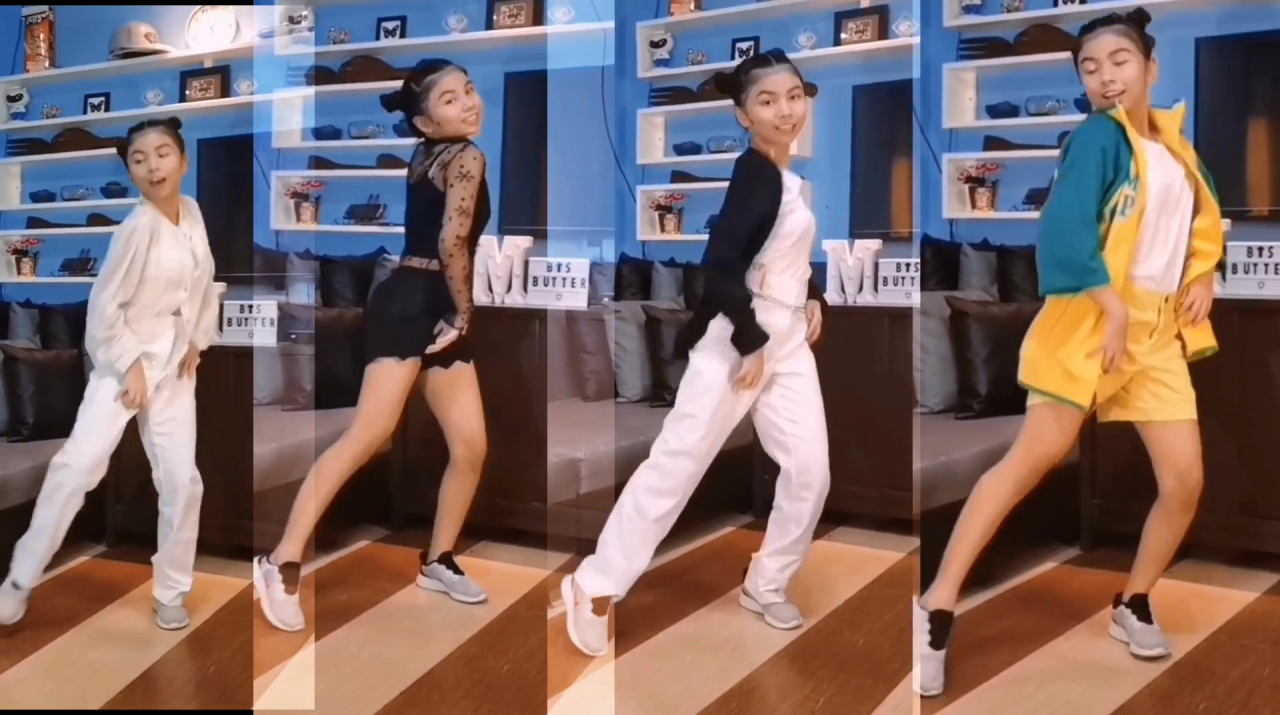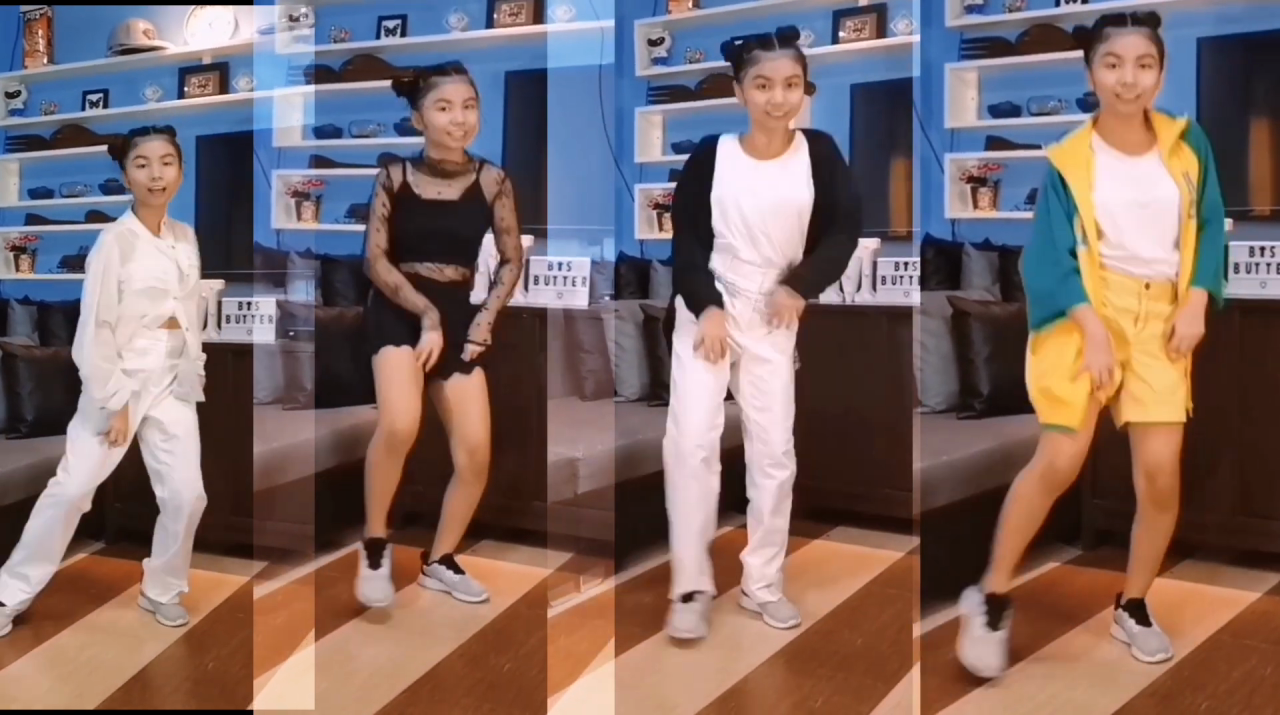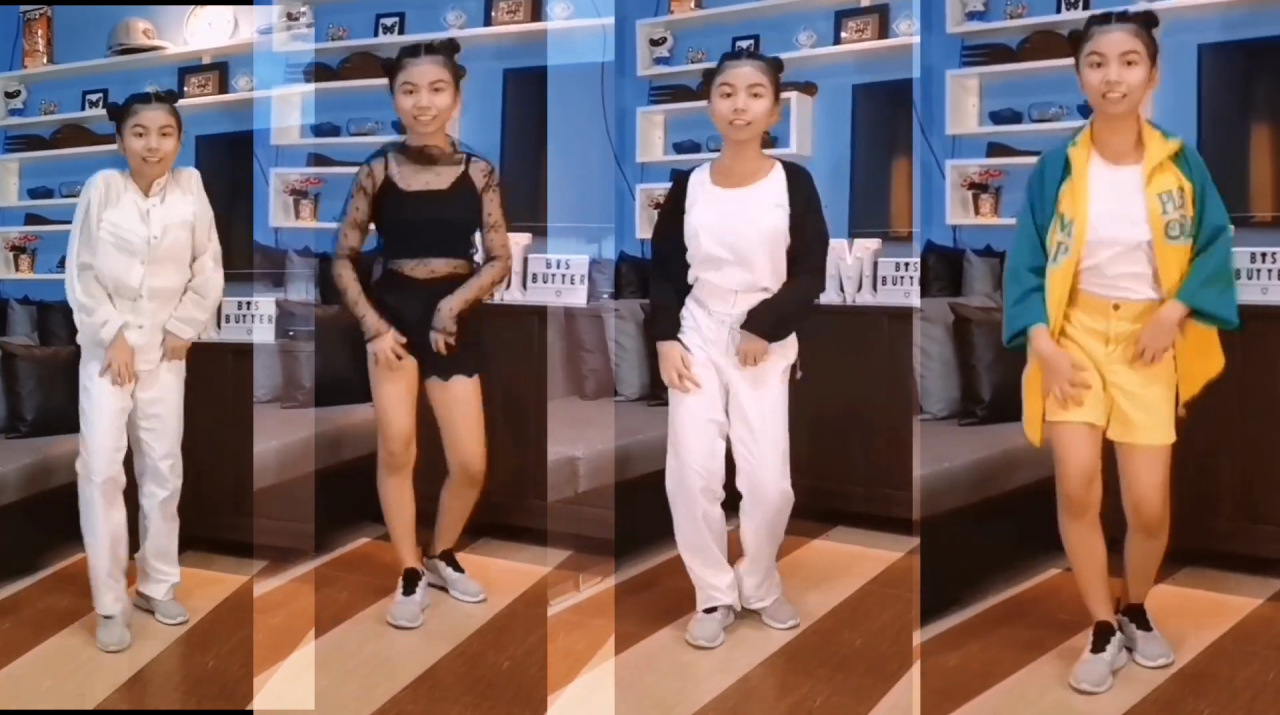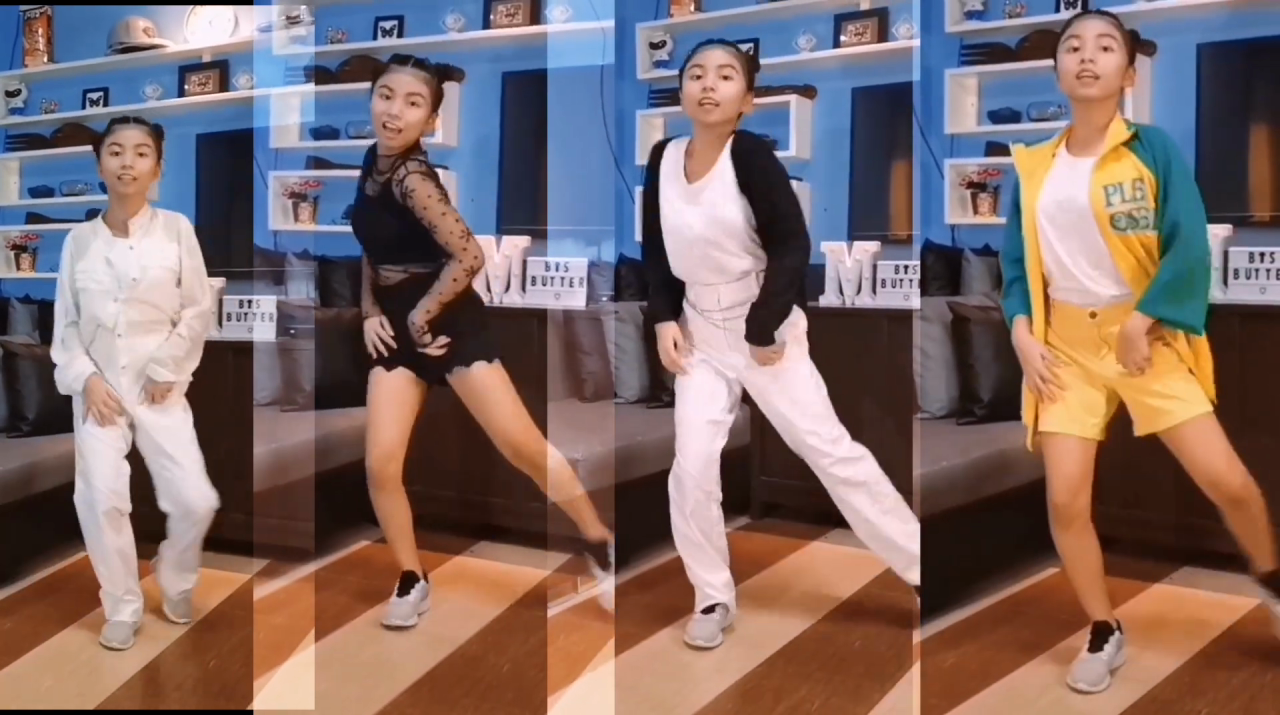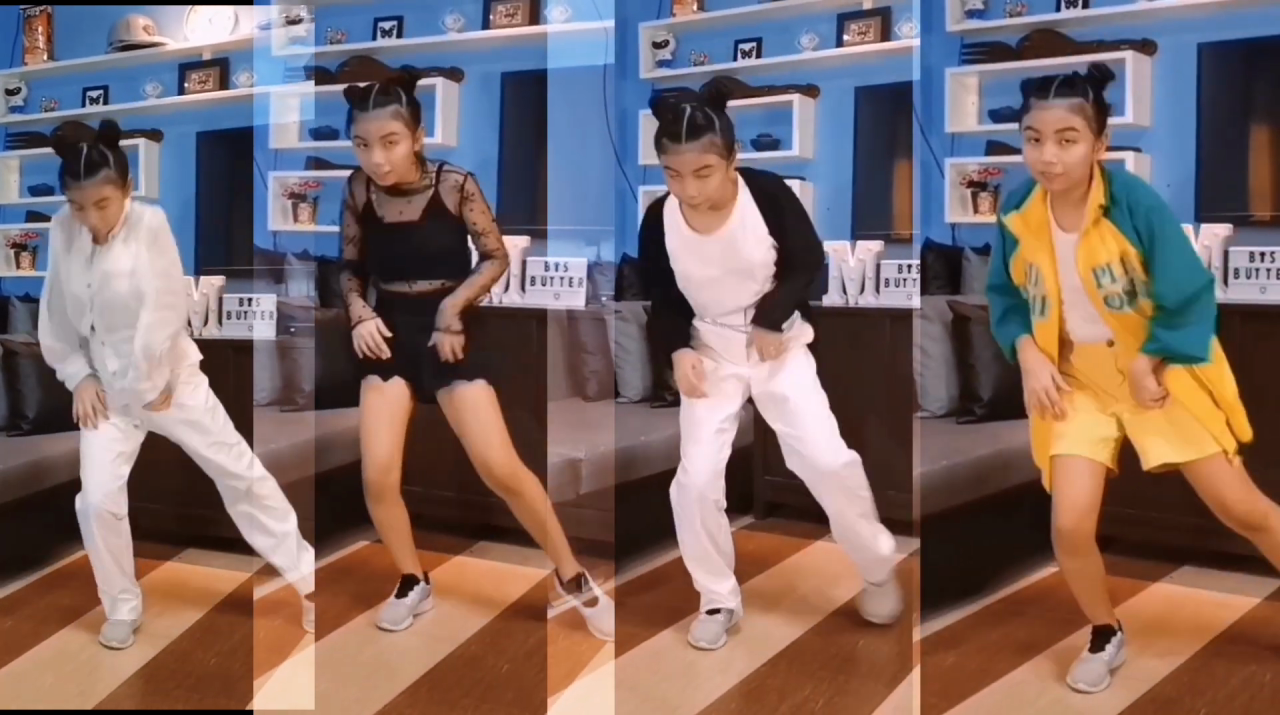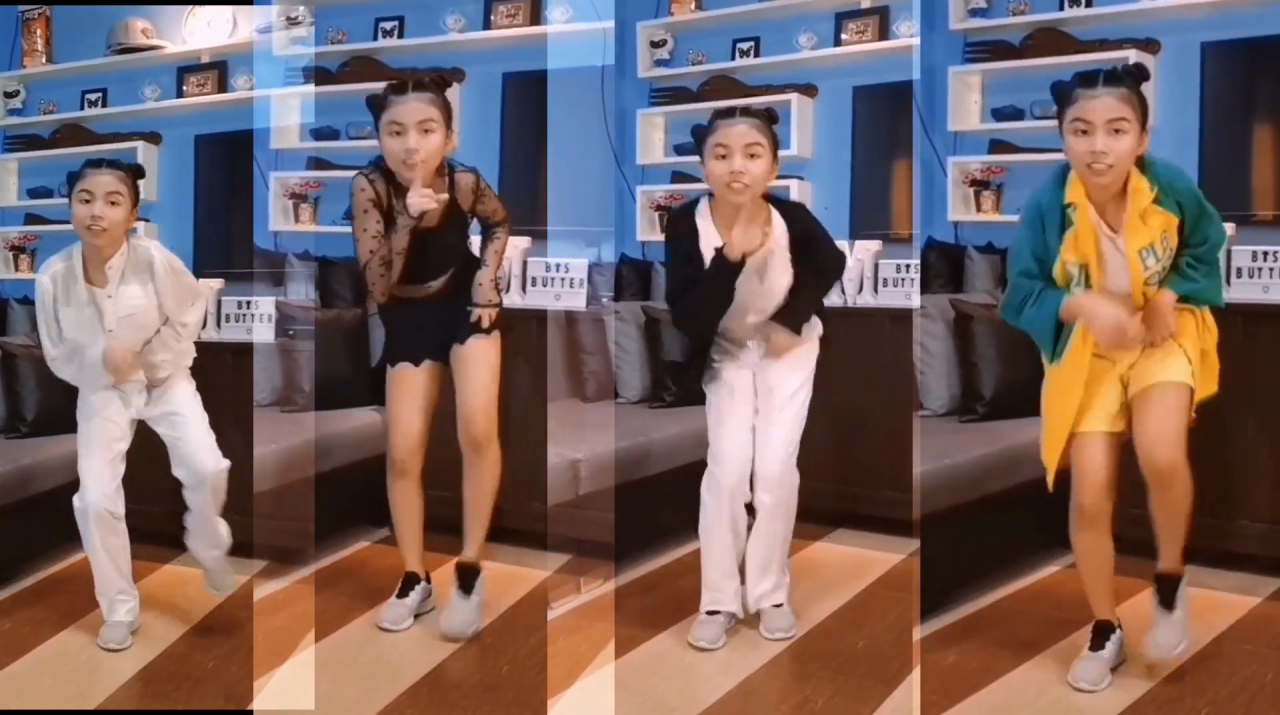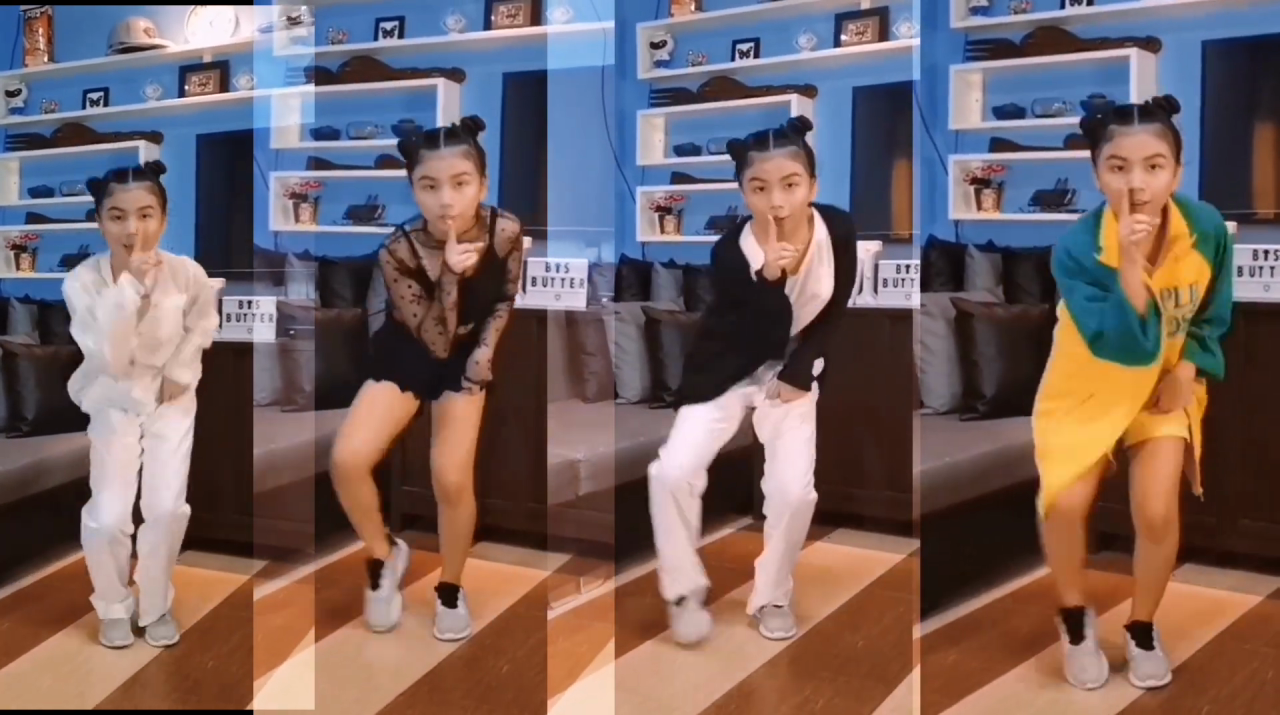
dt=0.3s
person 1, frame 1
left shoulder: (1171, 139)
right shoulder: (1098, 137)
left elbow: (1201, 215)
right elbow: (1066, 234)
left wrist: (1203, 275)
right wrist: (1111, 308)
left hip: (1160, 330)
right hip: (1094, 320)
left knee: (1185, 481)
right knee: (1029, 460)
left ankle: (1131, 603)
right ankle: (936, 611)
person 1, frame 2
left shoulder: (1184, 143)
right shoulder: (1069, 161)
left elbow: (1208, 228)
right elbow: (1048, 256)
left wrist: (1195, 302)
right wrist: (1088, 332)
left hip: (1167, 321)
right hip: (1089, 318)
left knee: (1160, 479)
right knee: (1056, 464)
left ankle: (1132, 605)
right ankle: (992, 596)
person 1, frame 3
left shoulder: (1180, 160)
right shoulder: (1056, 169)
left elbow: (1215, 244)
right elbow: (1027, 266)
left wrist: (1175, 310)
right wrist: (1041, 343)
left hip: (1148, 340)
right hip: (1072, 337)
left knee: (1150, 505)
right knee: (1077, 487)
left ankle: (1134, 609)
right ankle: (1105, 629)
person 1, frame 4
left shoulder: (1152, 149)
right shoulder: (1033, 165)
left elbow: (1188, 247)
right elbow: (1017, 261)
left wrist: (1142, 321)
right wrist: (1022, 334)
left hip: (1145, 337)
right hip: (1062, 344)
right knee: (1065, 501)
right ankle: (1105, 630)
person 1, frame 5
left shoulder: (1134, 200)
right shoulder: (1018, 214)
left elbow: (1186, 290)
right elbow: (1006, 296)
left wrist: (1157, 364)
right wrist: (1029, 354)
left hip: (1153, 364)
right hip: (1075, 373)
right knee: (1071, 525)
right ankle: (1106, 633)
person 1, frame 6
left shoulder: (1170, 187)
right shoulder: (1048, 203)
left elbow: (1205, 241)
right elbow: (1019, 301)
left wrist: (1171, 295)
right wrist: (1086, 308)
left hip: (1160, 336)
right hip: (1085, 349)
left knee: (1164, 461)
right knee: (1091, 498)
left ankle: (1169, 579)
right ankle: (1104, 628)
person 1, frame 7
left shoulder: (1205, 230)
right shoulder: (1077, 250)
left elbow: (1218, 308)
right elbow: (1123, 345)
left wrist: (1187, 364)
right wrist: (1129, 266)
left hip: (1173, 377)
right hip: (1096, 380)
left knee: (1155, 513)
right knee: (1061, 507)
left ankle: (1143, 629)
right ankle: (1076, 616)
person 2, frame 1
left shoulder: (782, 175)
right shoulder: (758, 174)
right elbow: (722, 265)
left wrist: (812, 295)
right wrist: (749, 345)
left hip: (788, 343)
right hip: (733, 342)
left knee: (811, 469)
right knee: (677, 458)
left ankle: (766, 585)
right ankle: (597, 586)
person 2, frame 2
left shoulder: (818, 150)
right shoulder: (711, 154)
left elbow: (845, 230)
right elbow: (685, 238)
left wrist: (801, 285)
right wrist: (704, 307)
left hip: (771, 321)
right hip: (707, 314)
left knee: (773, 455)
right knee: (691, 444)
left ankle: (764, 584)
right ankle: (690, 585)
person 2, frame 3
left shoulder: (793, 182)
right shoulder: (688, 186)
left elbow: (809, 275)
right elbow: (664, 269)
left wrist: (764, 326)
right wrist: (666, 337)
left hip: (763, 347)
right hip: (695, 341)
left knee: (769, 485)
right knee: (692, 477)
left ankle: (759, 587)
right ankle: (714, 596)
person 2, frame 4
left shoulder: (751, 156)
right shoulder: (662, 159)
left elbow: (793, 250)
left wrist: (762, 330)
right wrist: (664, 318)
left hip: (767, 331)
right hip: (701, 335)
left knee: (835, 454)
right knee: (691, 472)
left ankle: (924, 568)
right ankle: (713, 596)
person 2, frame 5
left shoulder: (767, 192)
right shoulder: (660, 217)
left elbow: (808, 261)
right elbow: (660, 297)
left wrist: (772, 319)
right wrist: (678, 349)
left hip: (774, 343)
right hip: (707, 353)
left knee: (827, 460)
right knee: (695, 481)
left ankle: (878, 565)
right ankle: (718, 600)
person 2, frame 6
left shoulder: (793, 219)
right shoulder: (685, 223)
left elbow: (830, 265)
right elbow: (687, 319)
left wrist: (794, 320)
right wrist: (728, 259)
left hip: (785, 346)
right hip: (729, 352)
left knee: (775, 469)
right knee: (726, 474)
left ankle: (770, 593)
right ankle: (720, 601)
person 2, frame 7
left shoulder: (836, 228)
right shoulder: (732, 254)
left elbow: (833, 308)
right elbow: (760, 338)
left wrist: (798, 373)
right wrist: (770, 276)
left hip: (789, 372)
right hip: (727, 372)
left knee: (793, 491)
right knee: (674, 471)
left ankle: (772, 596)
right ankle: (685, 588)
person 3, frame 1
left shoulder: (433, 162)
right shoulder: (465, 160)
right elbow: (453, 241)
left wrist: (459, 309)
right wrist: (461, 308)
left hip: (440, 315)
right hip: (406, 307)
left knee: (472, 448)
right knee: (365, 438)
left ankle: (438, 561)
right ankle: (283, 565)
person 3, frame 2
left shoulder: (491, 178)
right shoulder: (395, 175)
left elbow: (512, 257)
right elbow: (375, 259)
left wrist: (483, 323)
right wrist: (426, 314)
left hip: (461, 316)
right hip: (399, 313)
left knee: (475, 456)
right knee: (398, 426)
left ankle: (440, 560)
right ankle: (375, 544)
person 3, frame 3
left shoulder: (475, 170)
right shoulder: (377, 169)
left elbow: (500, 259)
right elbow: (344, 257)
left wrist: (455, 305)
right wrist: (369, 320)
left hip: (449, 321)
right hip: (391, 316)
left knee: (469, 464)
right knee: (396, 452)
left ankle: (442, 556)
right ankle: (411, 575)
person 3, frame 4
left shoulder: (413, 178)
right shoulder: (375, 163)
left elbow: (468, 257)
left wrist: (421, 315)
right wrist: (370, 310)
left hip: (446, 320)
right hip: (395, 322)
left knee: (525, 447)
right knee: (381, 465)
left ankle: (601, 544)
right ankle: (411, 578)
person 3, frame 5
left shoulder: (454, 184)
right shoulder: (358, 193)
left elbow: (494, 256)
right elbow: (349, 269)
left wrist: (452, 308)
right wrist: (360, 313)
left hip: (453, 329)
right hip: (392, 337)
left knee: (496, 468)
right knee: (379, 476)
left ankle: (576, 579)
right ankle: (412, 580)
person 3, frame 6
left shoulder: (465, 183)
right shoulder: (367, 187)
left elbow: (499, 223)
right elbow: (378, 289)
left wrist: (489, 276)
right wrist: (408, 222)
left hip: (463, 308)
right hip: (407, 320)
left knee: (477, 430)
right knee: (404, 457)
left ankle: (469, 569)
right ankle: (415, 579)
person 3, frame 7
left shoulder: (503, 229)
right shoulder: (398, 252)
right elbow: (436, 341)
left wrist: (486, 348)
right wrist: (449, 277)
left hip: (467, 354)
right hip: (405, 354)
left knee: (452, 481)
right knee: (347, 462)
left ankle: (450, 589)
right ankle: (385, 556)
person 4, frame 1
left shoulder: (191, 213)
right shoulder: (139, 227)
right elbow: (104, 307)
left wrist: (197, 343)
right wrist: (129, 366)
left hip: (173, 367)
right hip: (122, 366)
left knee: (181, 481)
right knee: (79, 466)
left ankle: (170, 590)
person 4, frame 2
left shoulder: (186, 237)
right shoulder: (115, 241)
right elbow: (93, 328)
left wrist: (191, 371)
right wrist: (114, 400)
left hip: (170, 382)
right hip: (114, 383)
left knee: (187, 494)
right knee: (71, 489)
left ankle: (162, 590)
person 4, frame 3
left shoulder: (189, 186)
right shoulder: (102, 187)
left elbow: (208, 267)
right elbow: (80, 272)
left wrist: (185, 328)
right wrist: (110, 334)
left hip: (164, 351)
right hip: (106, 351)
left knee: (163, 470)
right knee: (100, 468)
left ankle: (157, 584)
right ankle: (111, 603)
person 4, frame 4
left shoulder: (176, 229)
right shoulder: (80, 240)
left elbow: (198, 310)
right elbow: (66, 326)
left wrist: (168, 373)
right wrist: (86, 379)
left hip: (158, 385)
right hip: (98, 385)
left knee: (197, 500)
right knee: (100, 498)
left ankle: (177, 582)
right ankle: (123, 608)
person 4, frame 5
left shoulder: (150, 224)
right shoulder: (61, 231)
left elbow: (165, 316)
right elbow: (52, 319)
left wrist: (150, 387)
right wrist: (78, 376)
left hip: (169, 380)
right hip: (108, 388)
left knee: (240, 473)
right knee: (98, 501)
left ankle: (306, 575)
right ankle: (122, 607)
person 4, frame 6
left shoulder: (153, 259)
right shoulder: (54, 274)
left elbow: (190, 310)
right elbow: (59, 355)
left wrist: (157, 362)
right wrist: (104, 363)
left hip: (163, 378)
right hip: (98, 390)
left knee: (207, 470)
right knee: (96, 500)
left ankle: (208, 547)
right ankle: (120, 609)
person 4, frame 7
left shoulder: (185, 271)
right shoulder: (83, 282)
left elbow: (204, 321)
right elbow: (106, 359)
left wrist: (182, 372)
right wrist: (124, 285)
left hip: (170, 399)
right hip: (114, 405)
left knee: (167, 508)
right knee: (109, 519)
left ankle: (154, 607)
right ankle: (114, 606)
